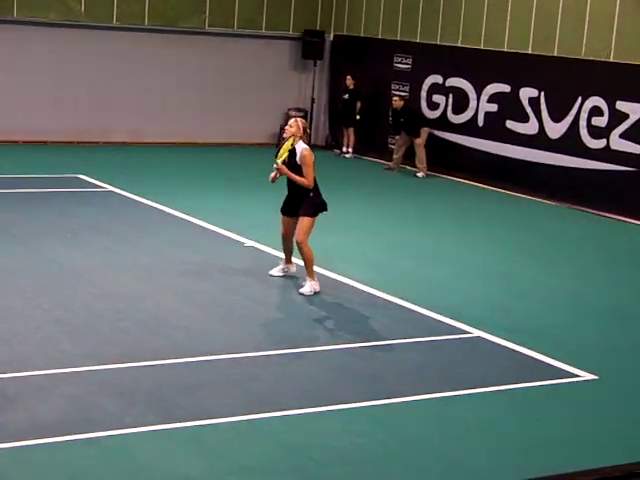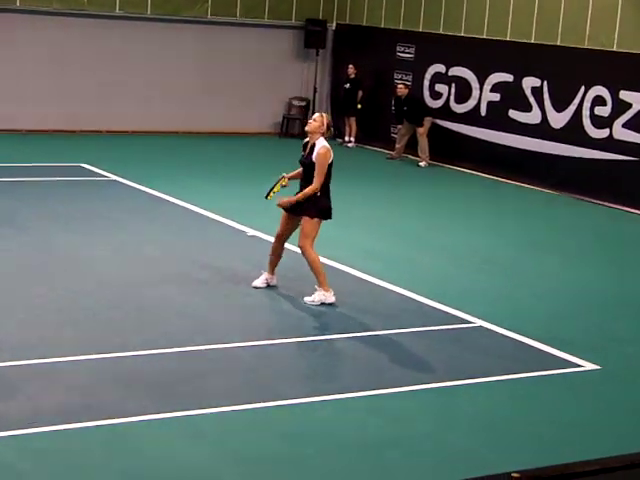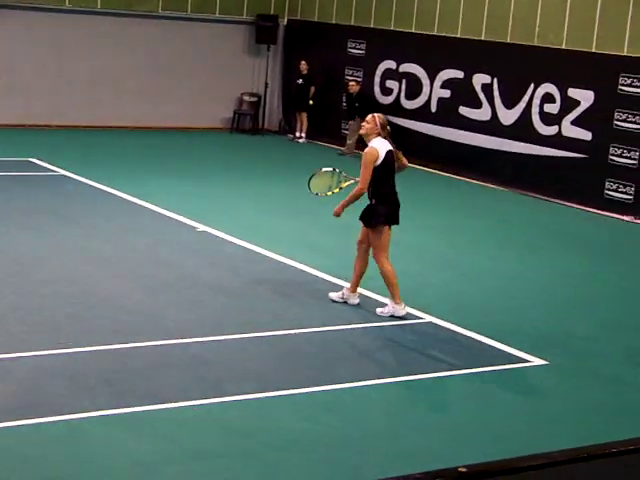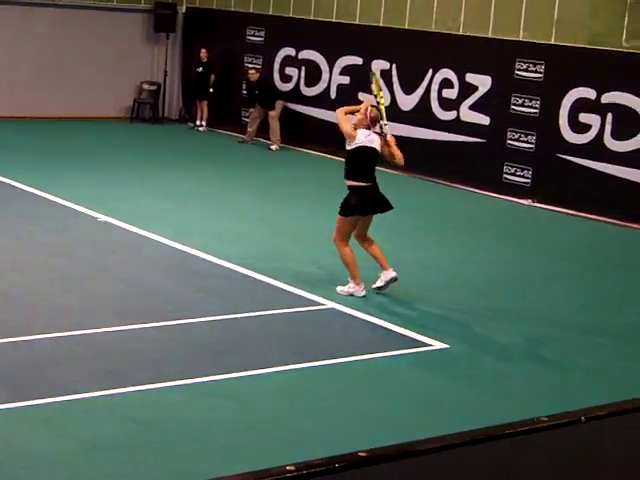
dt=1s
person 1, frame 1
left shoulder: (304, 152)
left elbow: (309, 183)
left wrist: (287, 173)
right wrist: (277, 173)
left hip: (308, 200)
right hip: (292, 197)
left knee: (300, 240)
right knee: (286, 236)
left ankle: (312, 281)
right ankle: (288, 264)
person 1, frame 2
left shoulder: (322, 149)
right shoulder: (308, 143)
left elbow: (316, 185)
left wrist: (291, 200)
right wrist: (290, 175)
left hip: (317, 201)
right hip: (305, 196)
left knee: (305, 244)
right knee: (280, 237)
left ankle: (325, 291)
right ankle: (269, 276)
person 1, frame 3
left shoulder: (371, 151)
right shoulder: (387, 144)
left elbow: (361, 189)
right elbow: (404, 164)
left wrist: (341, 206)
left hip: (381, 205)
right hip: (389, 202)
left knee: (380, 256)
right knee: (362, 246)
left ankle: (397, 304)
right ankle: (350, 292)
person 1, frame 4
left shoulder: (352, 134)
right shoulder: (380, 140)
left elbow: (340, 112)
right elbow: (400, 161)
left wrist: (360, 107)
right wrist: (391, 142)
left hip: (357, 196)
right hip: (372, 194)
left knee: (340, 241)
right knee: (362, 236)
left ankle: (357, 285)
right ankle: (387, 271)
